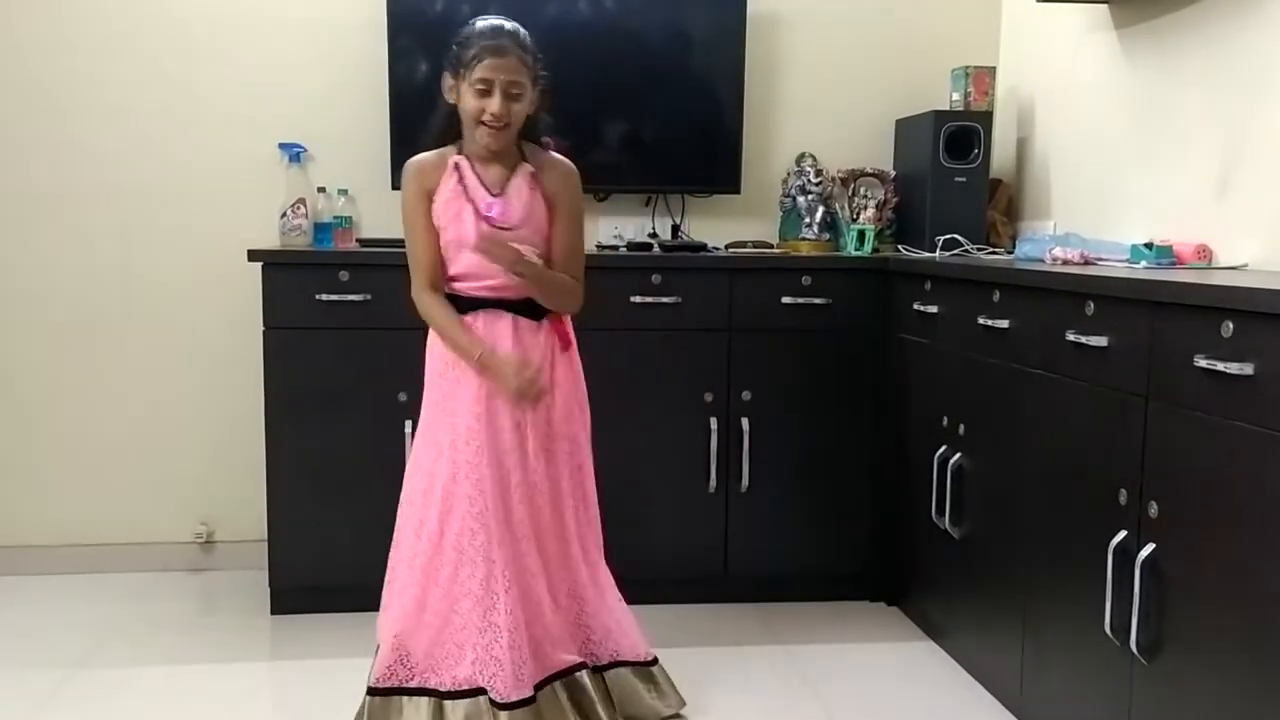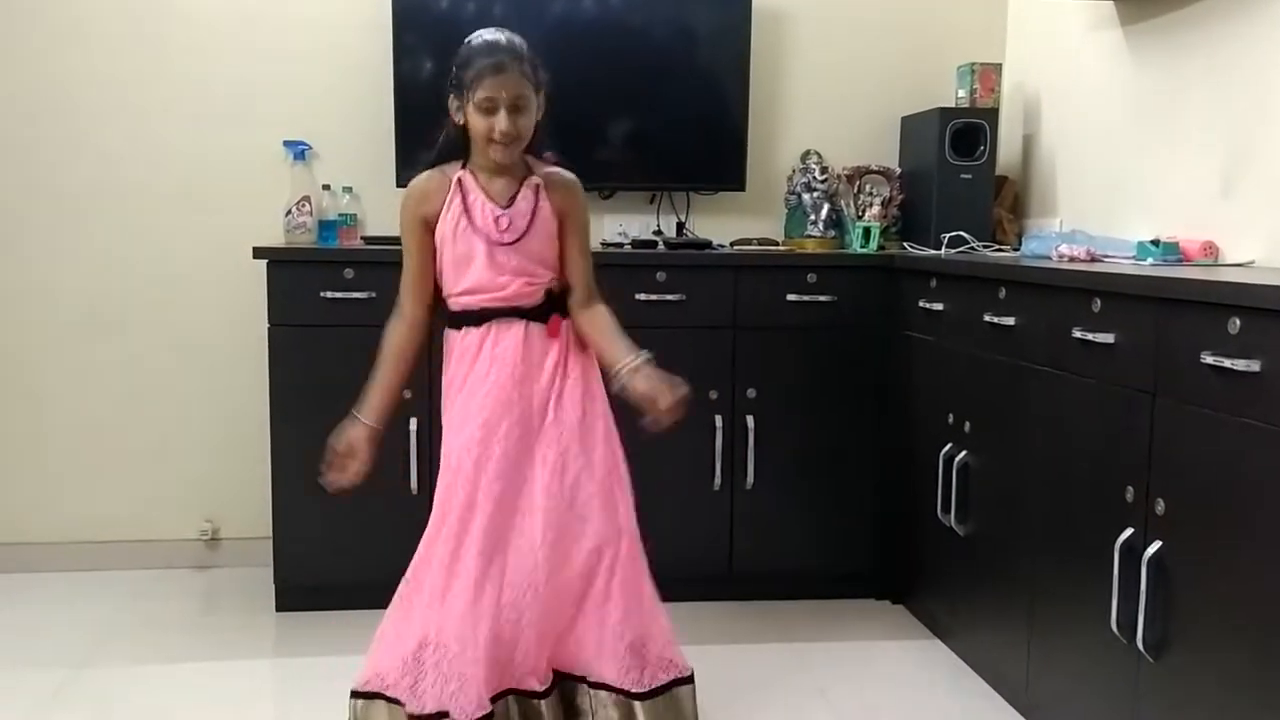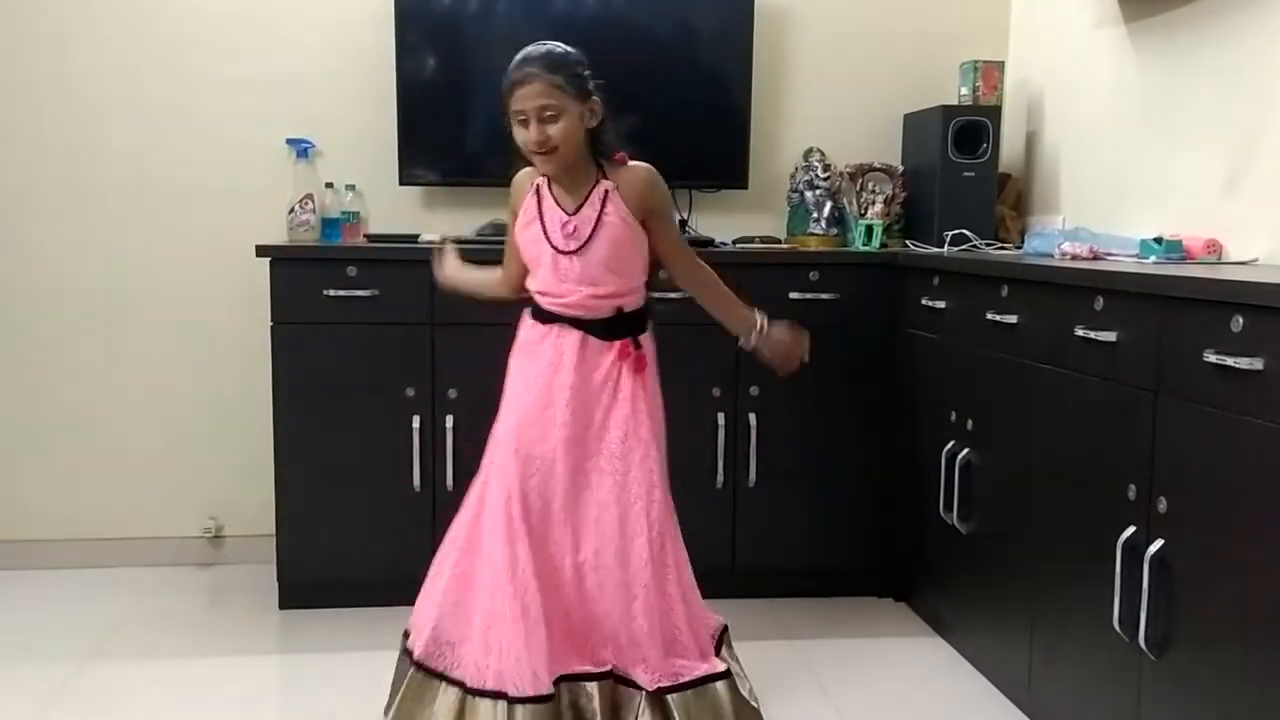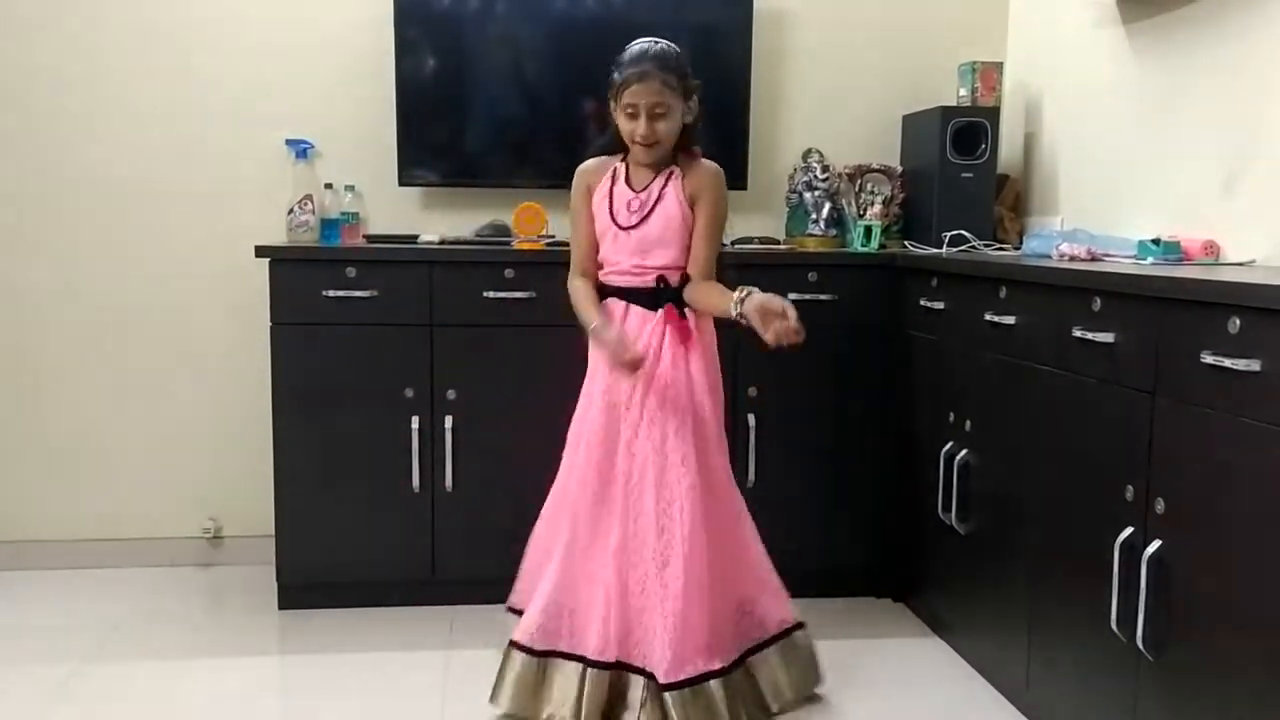
dt=0.5s
person 1, frame 1
left shoulder: (557, 176)
right shoulder: (426, 173)
left elbow: (568, 294)
right elbow: (428, 294)
left wrist: (517, 264)
right wrist: (495, 363)
left hip: (545, 366)
right hip: (465, 370)
left knee: (553, 530)
right knee: (458, 534)
person 1, frame 2
left shoulder: (561, 189)
right shoulder: (429, 193)
left elbow: (585, 301)
right elbow: (411, 315)
left wrist: (635, 371)
right wrist: (367, 420)
left hip: (560, 370)
right hip: (479, 374)
left knee: (583, 529)
right knee: (476, 539)
person 1, frame 3
left shoulder: (637, 183)
right shoulder: (525, 188)
left elbow: (682, 265)
left wrist: (758, 330)
right wrist: (454, 274)
left hip: (618, 371)
right hip: (544, 371)
left knee: (629, 526)
right knee: (515, 518)
person 1, frame 4
left shoulder: (702, 179)
right shoulder: (592, 176)
left elbow: (701, 282)
right elbow: (580, 281)
left wrist: (753, 306)
right wrist: (610, 335)
left hip: (677, 349)
right hip: (613, 348)
left knee: (678, 499)
right knee: (596, 497)
left ankle: (685, 665)
right ankle: (583, 661)
